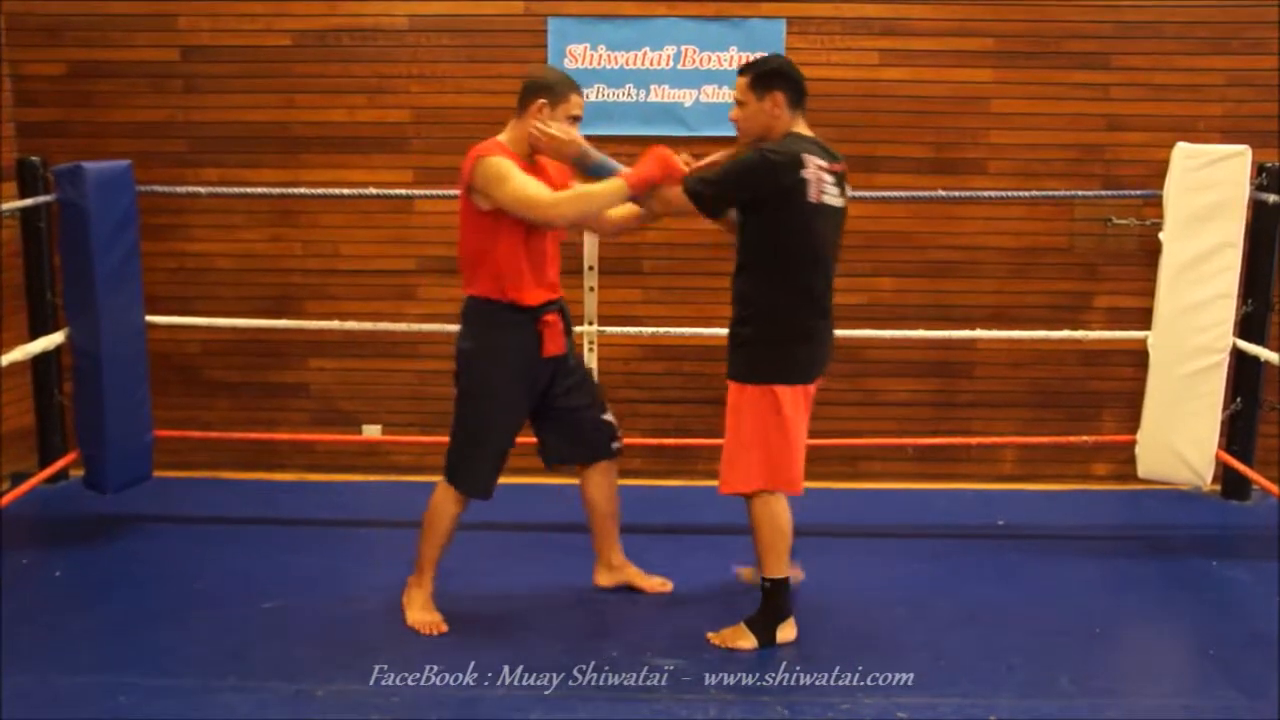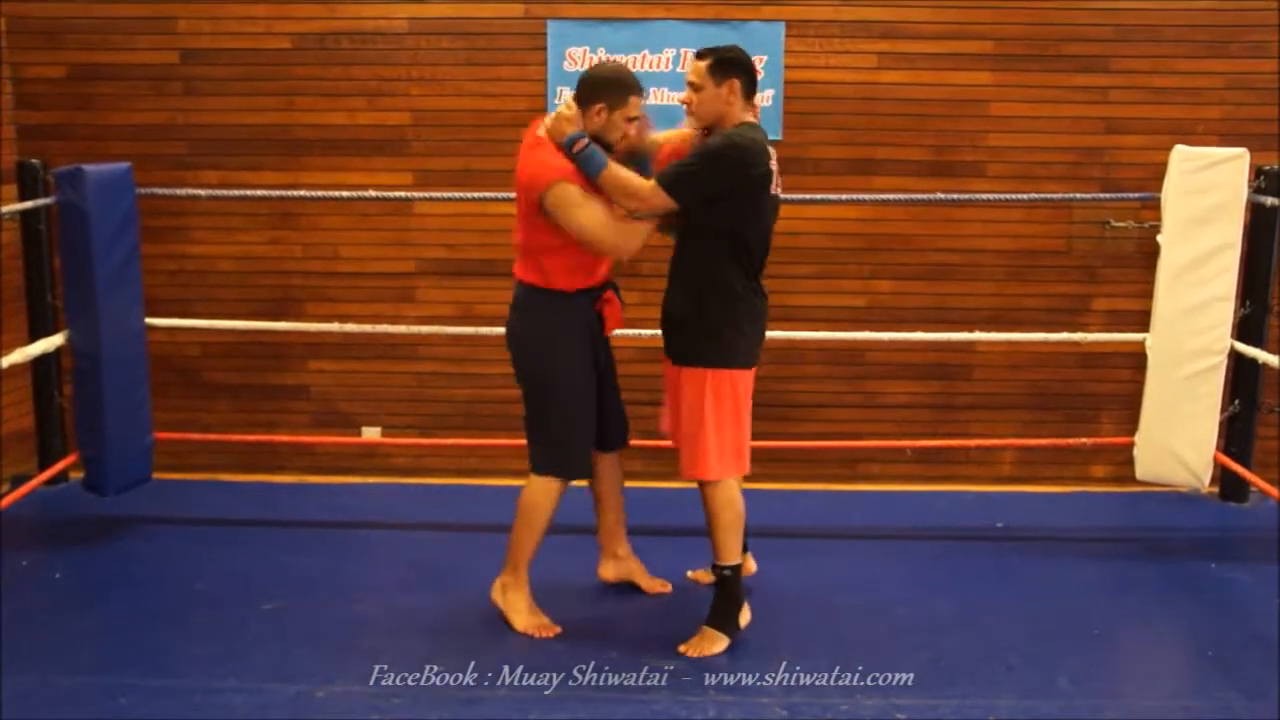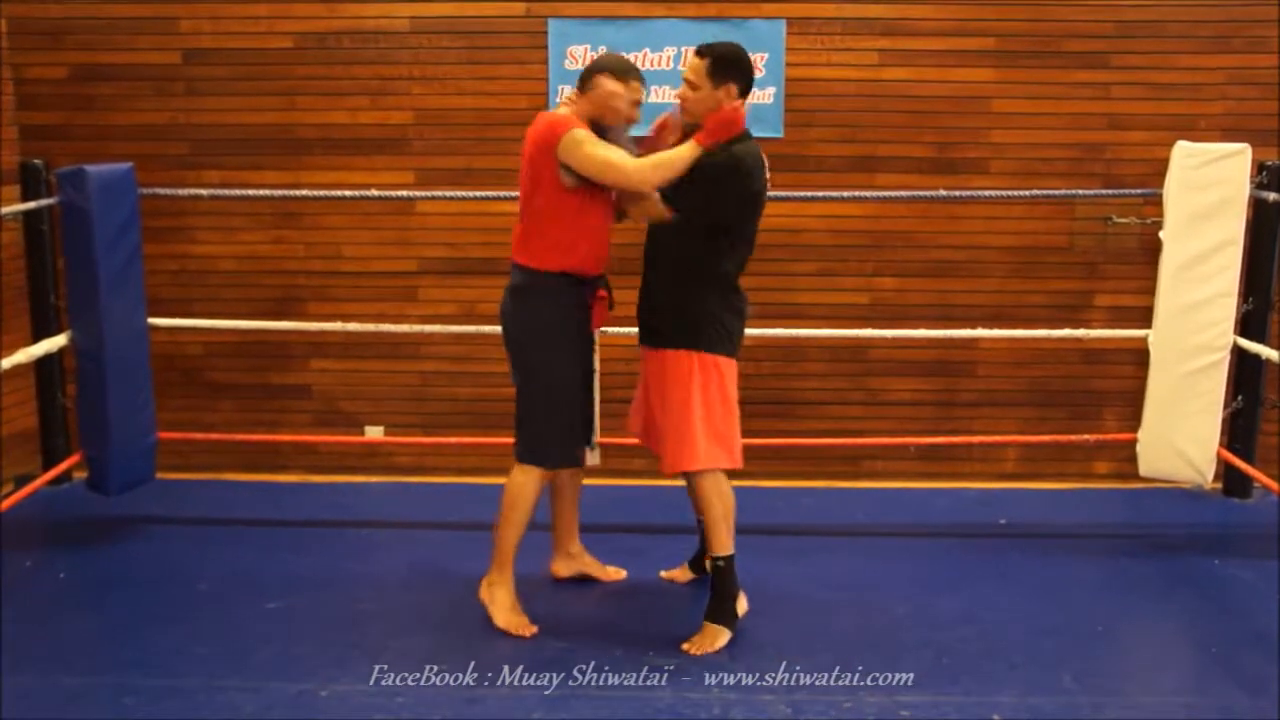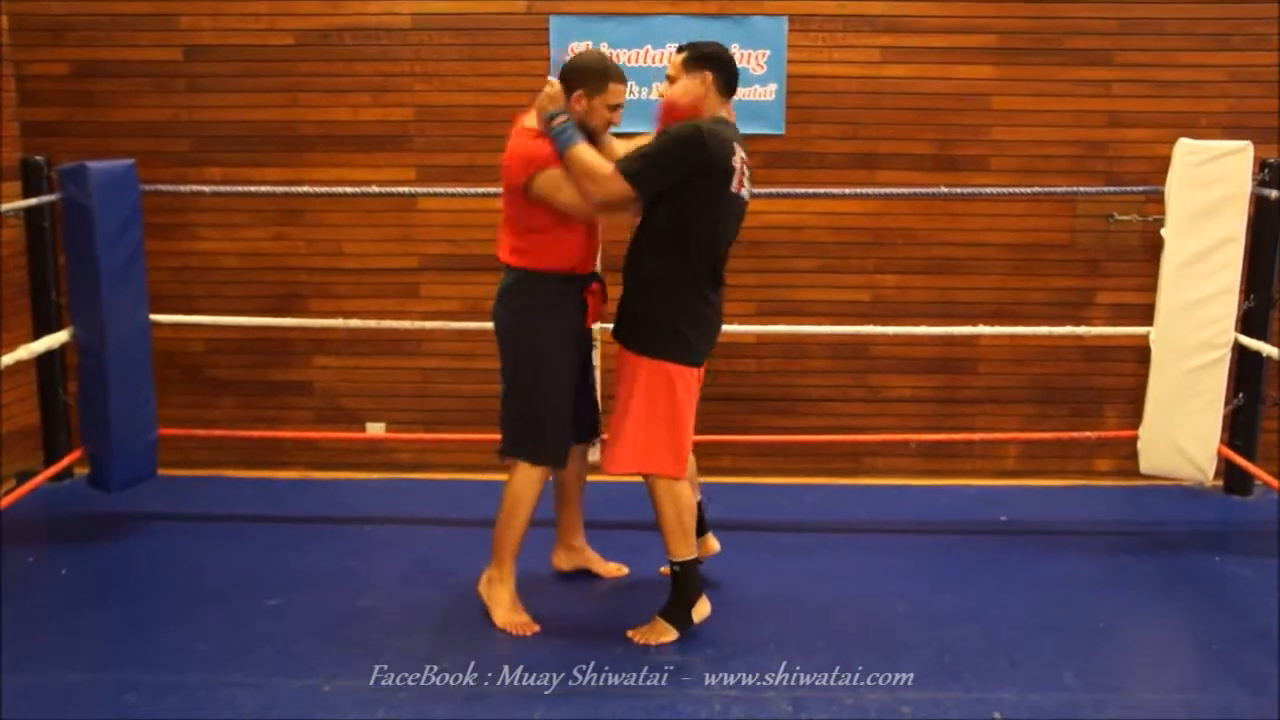
dt=0.7s
person 1, frame 1
left shoulder: (772, 159)
right shoulder: (826, 165)
left elbow: (666, 198)
right wrist: (703, 173)
left hip: (774, 349)
right hip: (801, 340)
left knee: (760, 480)
right knee: (775, 464)
left ankle: (774, 616)
right ankle: (777, 566)
person 1, frame 2
left shoulder: (732, 150)
right shoulder: (738, 147)
left elbow: (641, 198)
right elbow: (670, 190)
left wrist: (575, 142)
left hip: (719, 331)
right hip: (707, 323)
left knee: (716, 465)
right knee: (716, 455)
left ankle: (730, 605)
right ankle: (734, 554)
person 1, frame 3
left shoulder: (734, 164)
right shoulder: (698, 142)
left hip: (701, 326)
right hip: (671, 322)
left knee: (702, 458)
right knee: (683, 448)
left ankle: (728, 599)
right ankle: (711, 553)
person 1, frame 4
left shoulder: (696, 140)
right shoulder: (723, 146)
left elbow: (603, 187)
left wrist: (557, 119)
left hip: (666, 324)
right hip: (681, 316)
left knee: (658, 461)
right knee: (669, 447)
left ankle: (687, 597)
right ankle: (696, 537)
person 2, frame 1
left shoulder: (550, 165)
right shoulder: (490, 162)
left elbow: (611, 219)
right elbow: (560, 211)
left wrist: (660, 187)
right wrist: (640, 174)
left hip: (547, 329)
right hip: (496, 332)
left knee: (600, 449)
right knee: (466, 473)
left ankle: (611, 564)
right ankle: (419, 586)
person 2, frame 2
right shoulder: (550, 169)
right elbow: (623, 242)
left hip: (585, 311)
right hip: (550, 317)
left knee: (606, 437)
right knee: (557, 459)
left ankle: (616, 555)
right ankle: (512, 583)
person 2, frame 3
left shoulder: (572, 131)
right shoulder: (565, 130)
left elbow: (630, 177)
right elbow: (640, 178)
right wrist: (706, 135)
left hip: (564, 296)
right hip: (542, 299)
left knee: (570, 435)
right knee: (540, 447)
left ankle: (569, 551)
right ankle: (498, 582)
person 2, frame 4
right shoulder: (538, 154)
left hip: (566, 299)
right hip: (539, 303)
left knee: (576, 432)
right knee: (540, 448)
left ankle: (571, 546)
right ankle: (499, 576)
